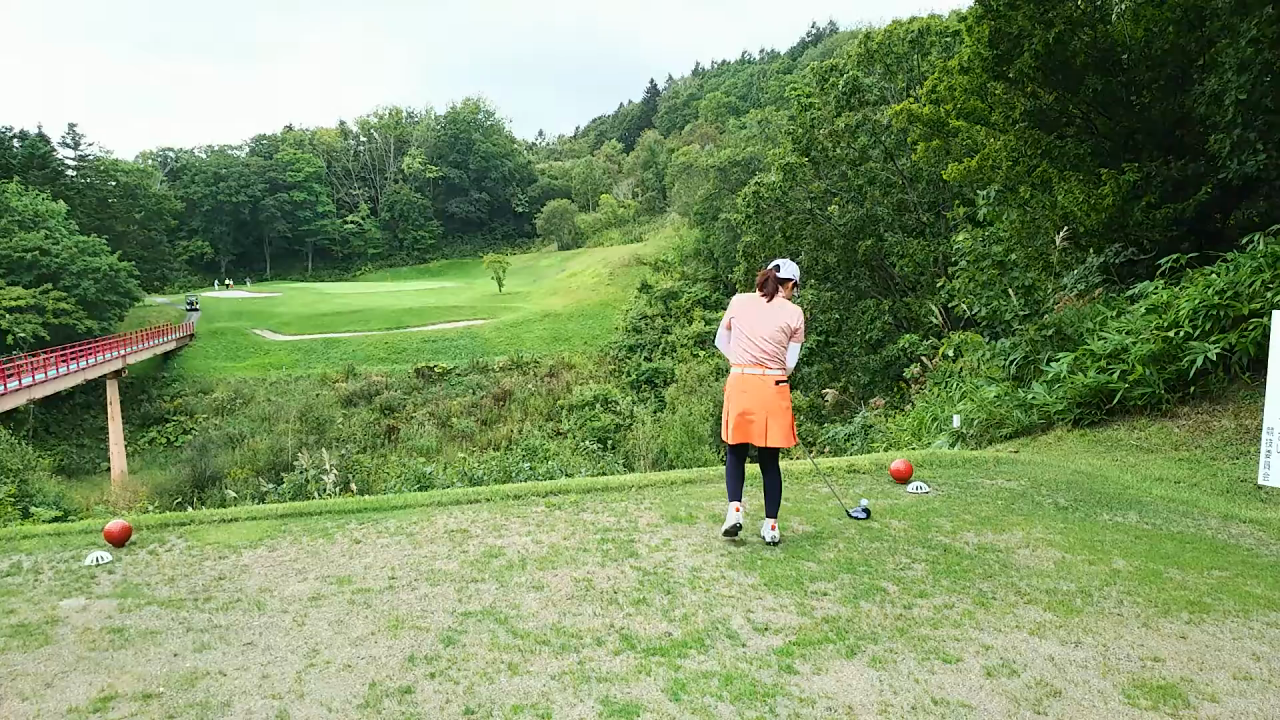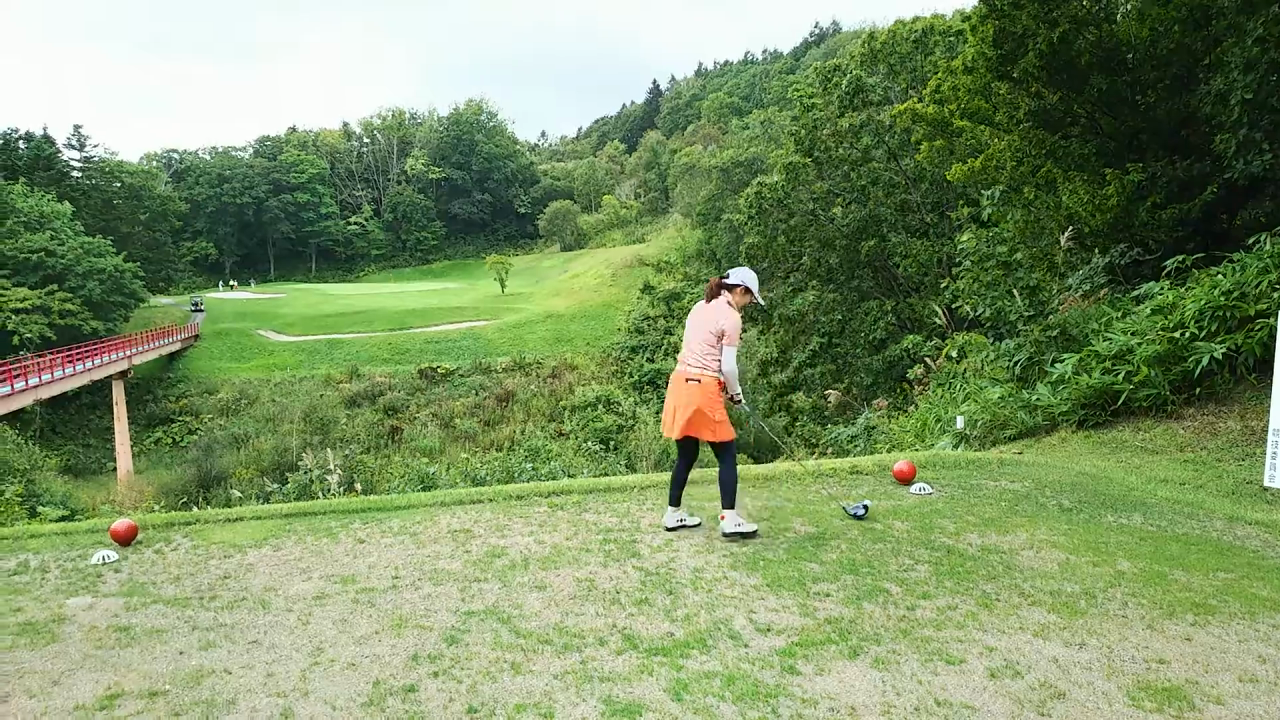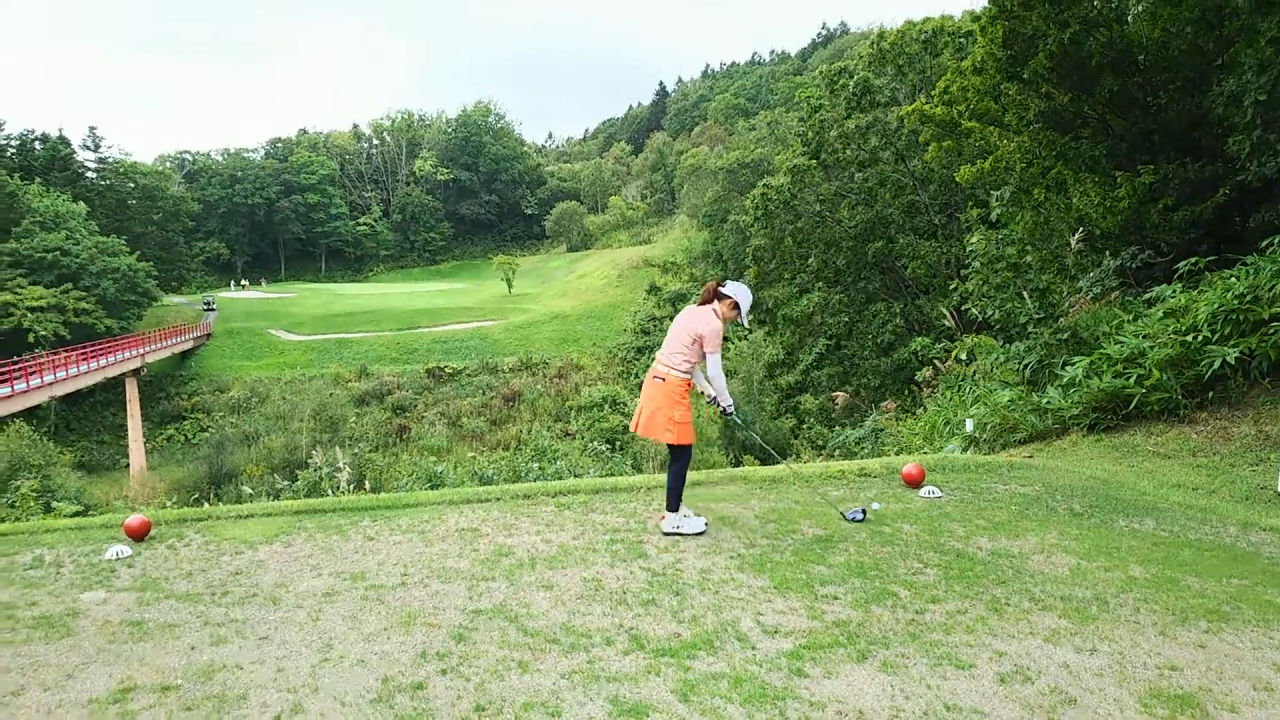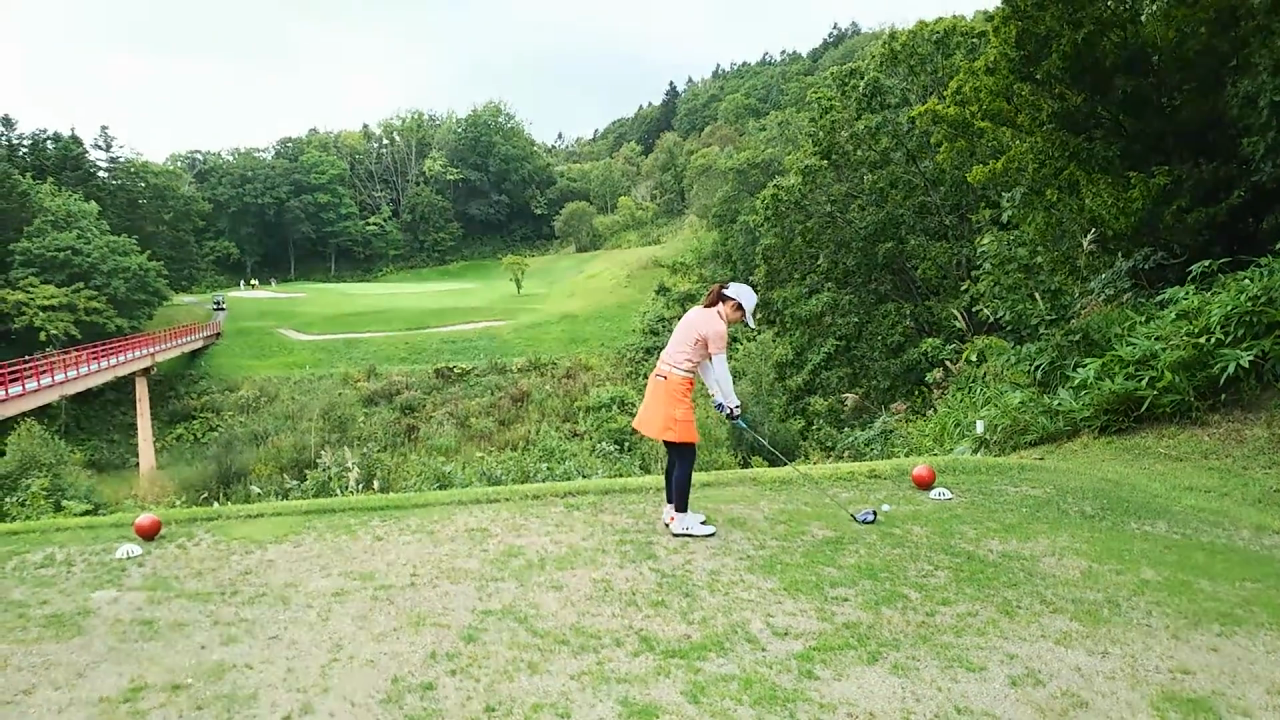
dt=0.4s
person 1, frame 1
left shoulder: (739, 302)
right shoulder: (794, 313)
left elbow: (721, 343)
right elbow: (791, 363)
left hip: (740, 384)
right hip: (774, 389)
left knee: (735, 455)
right knee: (769, 462)
left ankle: (735, 509)
right ankle: (771, 525)
person 1, frame 2
left shoulder: (701, 307)
right shoulder: (730, 317)
right elbow: (728, 366)
left wrist: (720, 381)
right wrist: (735, 392)
left hip: (681, 383)
right hip: (702, 389)
left knee: (686, 456)
right knee: (726, 454)
left ankle: (673, 514)
right ankle: (729, 517)
person 1, frame 3
left shoulder: (693, 311)
right shoulder: (712, 324)
right elbow: (715, 371)
left wrist: (706, 390)
right wrist: (726, 402)
left hip: (658, 382)
right hip: (671, 388)
left knee: (678, 452)
right knee: (681, 455)
left ankle: (674, 510)
right ankle: (671, 518)
person 1, frame 4
left shoulder: (700, 313)
right shoulder: (716, 326)
right elbow: (721, 372)
left wrist: (717, 397)
right wrist: (733, 404)
left hip: (664, 382)
right hip: (674, 388)
left knee: (677, 453)
right knee: (685, 455)
left ankle: (672, 510)
right ankle: (680, 520)
